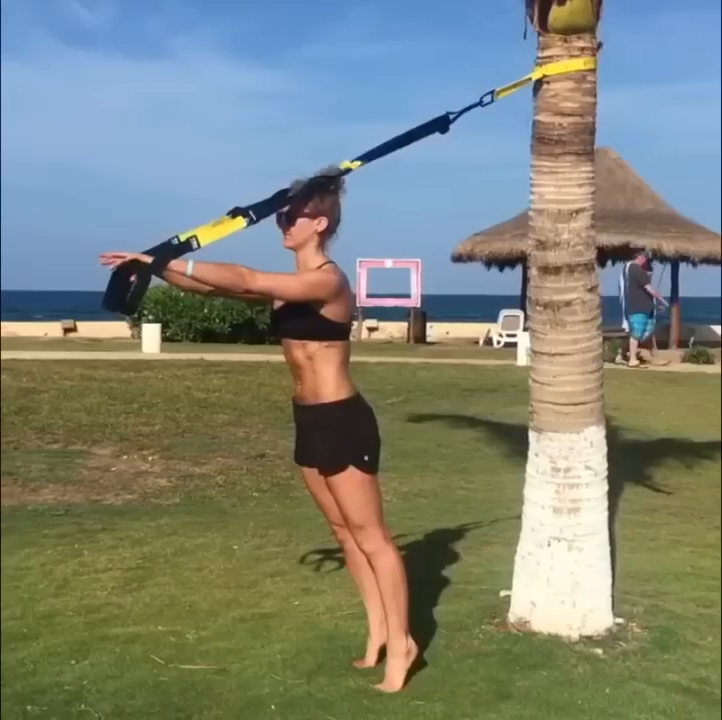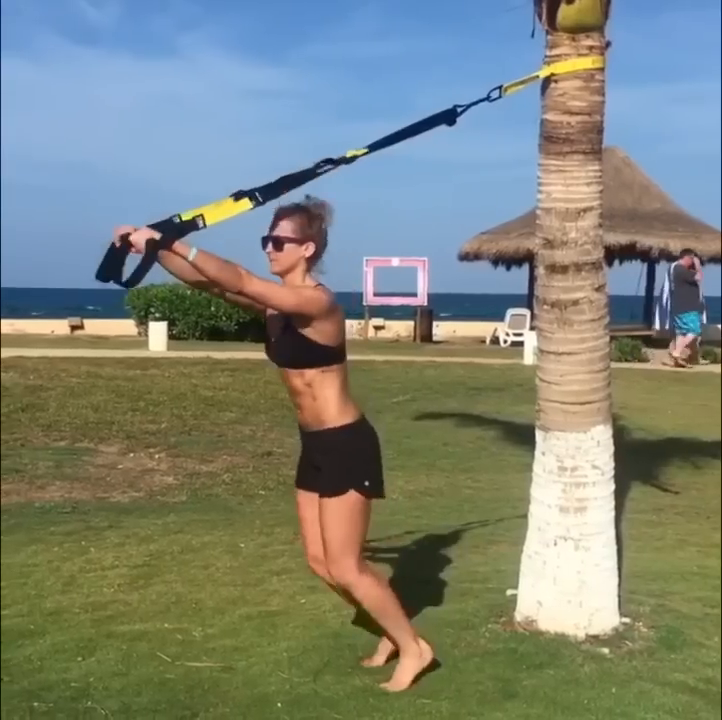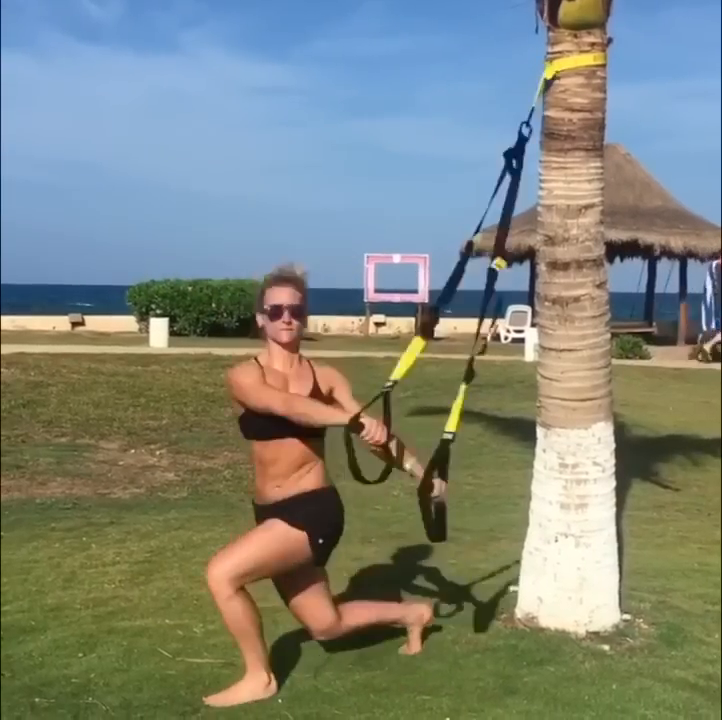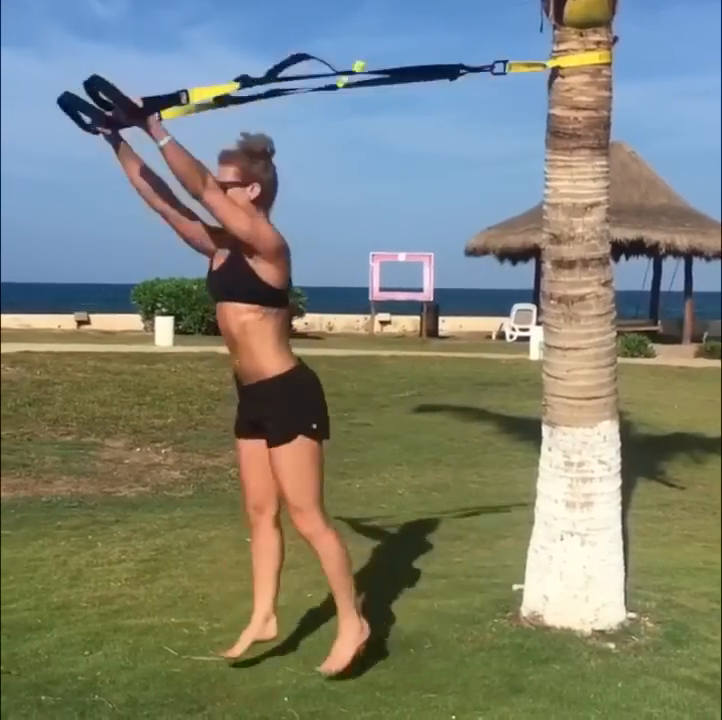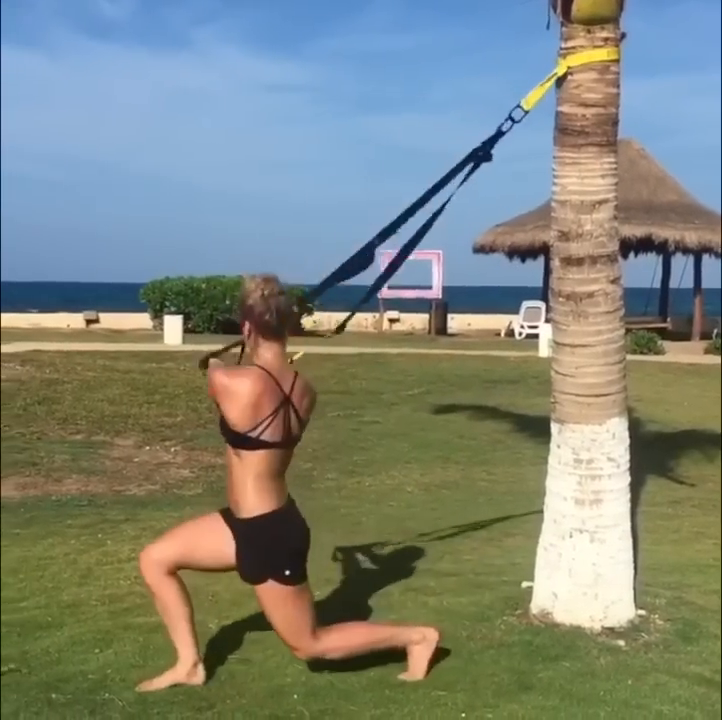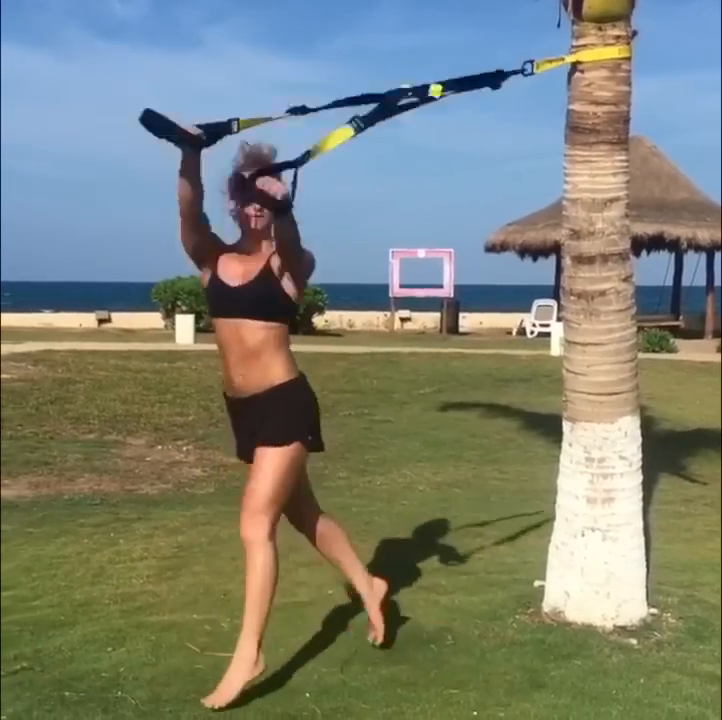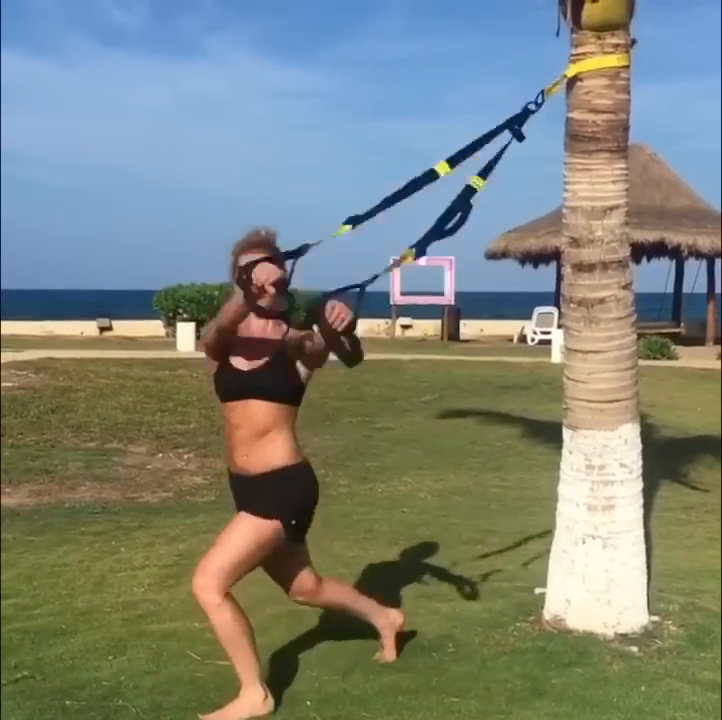
dt=0.5s
person 1, frame 1
left shoulder: (328, 281)
right shoulder: (288, 286)
left elbow: (246, 280)
right elbow: (217, 287)
left wrist: (166, 259)
right wrist: (157, 266)
left hip: (342, 422)
right hip: (310, 422)
left knee: (371, 536)
right knee: (346, 533)
left ankle: (401, 644)
right ankle: (379, 630)
person 1, frame 2
left shoulder: (315, 302)
right shoulder: (273, 304)
left elbow: (242, 284)
right elbow: (208, 282)
left wrist: (170, 244)
right wrist: (154, 247)
left hip: (346, 446)
right hip: (316, 447)
left knee: (344, 568)
right knee: (320, 560)
left ankle: (414, 648)
right ankle: (391, 636)
person 1, frame 3
left shoulder: (326, 376)
right shoulder: (242, 377)
left elbow: (370, 426)
right elbow: (286, 406)
left wrist: (415, 465)
right wrist: (351, 418)
left hip: (314, 508)
right hip: (273, 514)
left knee: (223, 574)
right knee: (326, 625)
left ankle: (258, 677)
right ankle: (413, 615)
person 1, frame 4
left shoulder: (267, 244)
right shoulder: (224, 248)
left elbow: (201, 189)
right elbow: (165, 201)
left wrist: (163, 137)
right wrist: (121, 147)
left hip: (289, 394)
right hip: (254, 398)
left knee: (306, 517)
right knee: (260, 513)
left ankle: (351, 623)
right ankle: (263, 619)
person 1, frame 5
left shoulder: (235, 383)
right shoulder: (303, 388)
left elbow: (214, 372)
left wrist: (215, 363)
left hip: (267, 533)
right hip: (259, 521)
left knee: (308, 644)
right knee: (154, 561)
left ankle: (418, 637)
right ankle: (188, 664)
person 1, frame 6
left shoulder: (291, 263)
right shoulder: (213, 260)
left elbow: (292, 245)
right elbow: (190, 220)
left wrist: (274, 201)
right wrist: (188, 166)
left hip: (285, 407)
right hip: (242, 412)
left knee: (256, 526)
right knee: (303, 514)
left ankle: (249, 656)
right ankle: (368, 587)
person 1, frame 7
left shoulder: (299, 342)
right shoulder: (220, 343)
left elbow: (319, 353)
right elbow: (220, 328)
left wrist: (333, 330)
right wrist: (246, 290)
left hip: (285, 486)
right hip: (246, 488)
left knee: (208, 583)
right knee: (305, 587)
right ankle: (383, 618)
